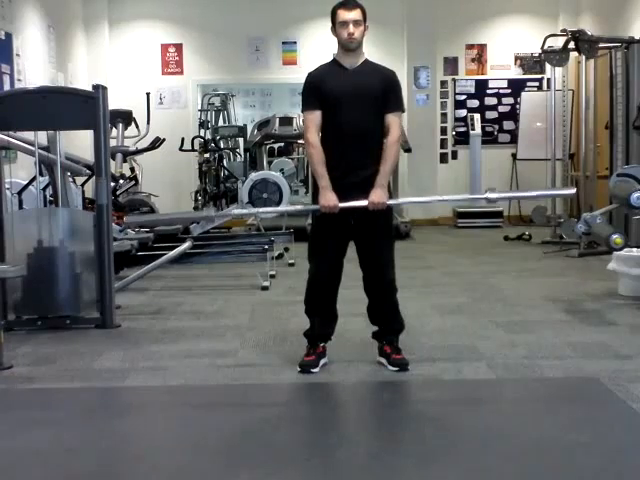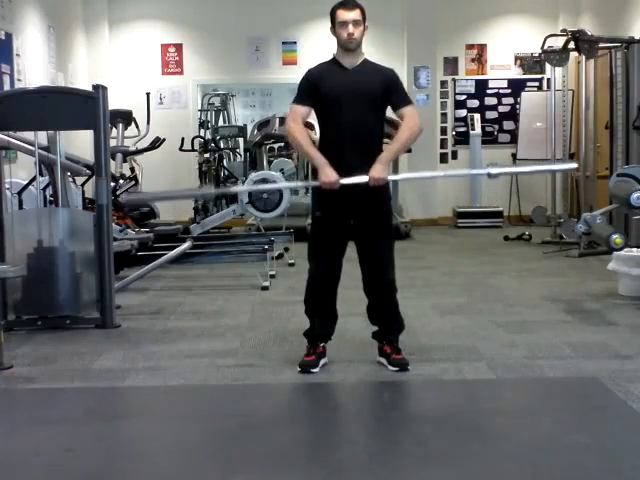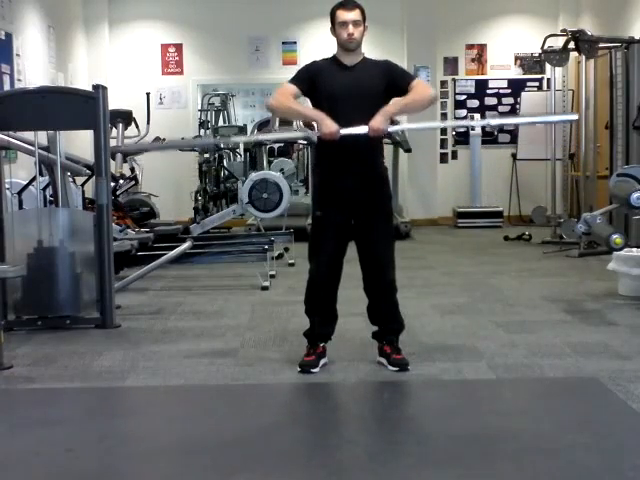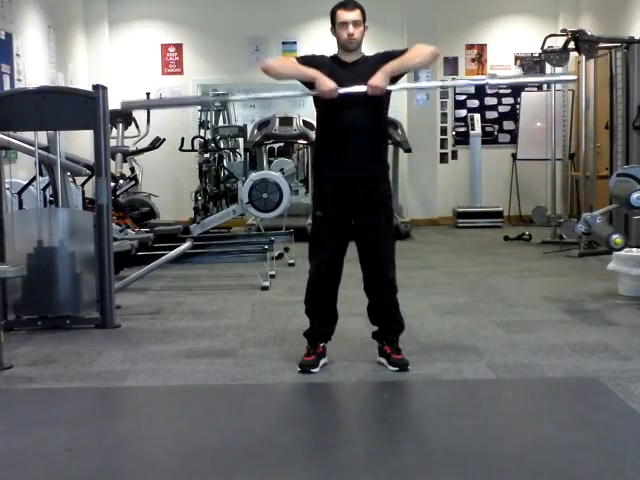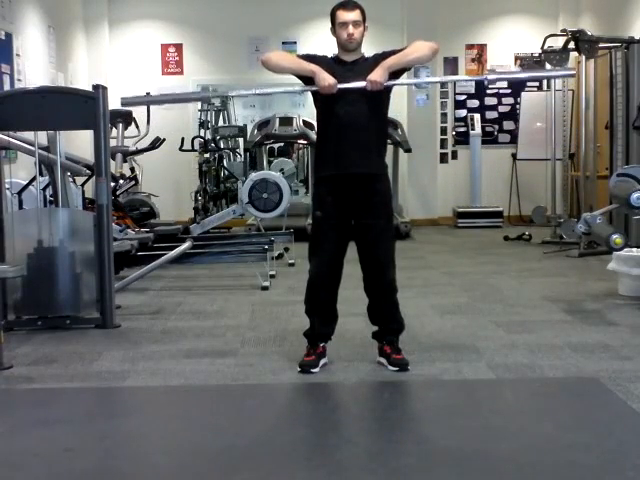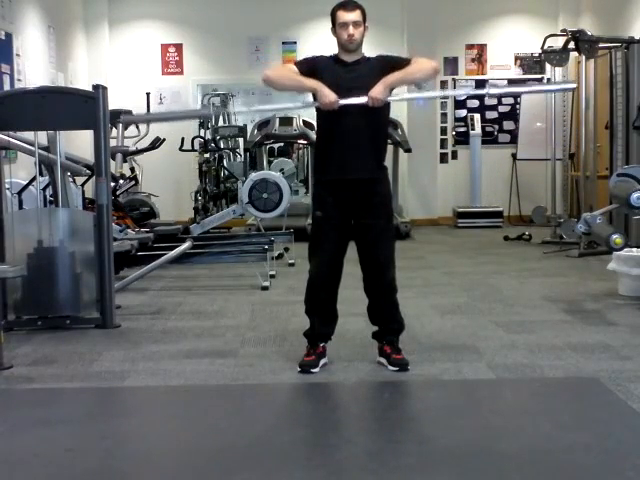
dt=0.4s
person 1, frame 1
left shoulder: (385, 77)
right shoulder: (318, 78)
left elbow: (394, 134)
right elbow: (311, 136)
left wrist: (381, 185)
right wrist: (324, 188)
left hip: (374, 191)
right hip: (330, 191)
left knee: (381, 272)
right knee: (322, 272)
left ankle: (388, 342)
right ankle: (317, 343)
person 1, frame 2
left shoulder: (383, 75)
right shoulder: (317, 76)
left elbow: (413, 122)
right elbow: (293, 126)
left wrist: (385, 160)
right wrist: (320, 164)
left hip: (373, 188)
right hip: (329, 189)
left knee: (380, 270)
right knee: (322, 271)
left ankle: (388, 342)
right ankle: (317, 343)
person 1, frame 3
left shoulder: (383, 70)
right shoulder: (317, 71)
left elbow: (428, 93)
right elbow: (275, 103)
left wrist: (389, 111)
right wrist: (315, 117)
left hip: (373, 186)
right hip: (329, 188)
left knee: (381, 269)
right knee: (323, 270)
left ankle: (388, 342)
right ankle: (317, 342)
person 1, frame 4
left shoulder: (383, 62)
right shoulder: (318, 65)
left elbow: (429, 52)
right elbow: (270, 65)
left wrist: (388, 71)
right wrist: (313, 76)
left hip: (373, 184)
right hip: (330, 185)
left knee: (381, 269)
right knee: (323, 269)
left ankle: (388, 342)
right ankle: (317, 343)
person 1, frame 5
left shoulder: (382, 62)
right shoulder: (319, 64)
left elbow: (429, 47)
right elbow: (270, 58)
left wrist: (386, 66)
right wrist: (314, 71)
left hip: (373, 182)
right hip: (330, 183)
left knee: (381, 269)
right knee: (323, 269)
left ankle: (389, 342)
right ankle: (318, 342)
person 1, frame 6
left shoulder: (382, 64)
right shoulder: (319, 65)
left elbow: (431, 66)
right elbow: (271, 75)
left wrist: (388, 82)
right wrist: (315, 86)
left hip: (372, 183)
right hip: (329, 184)
left knee: (381, 268)
right knee: (323, 269)
left ankle: (389, 342)
right ankle: (317, 342)
